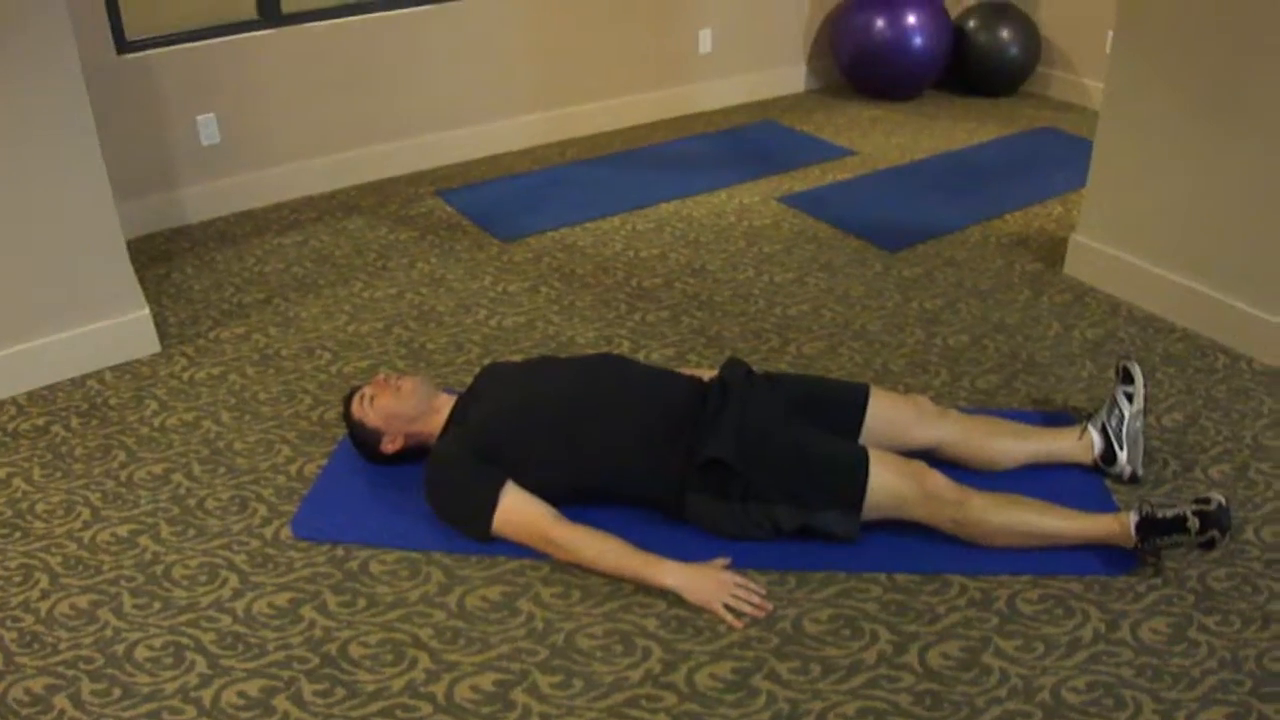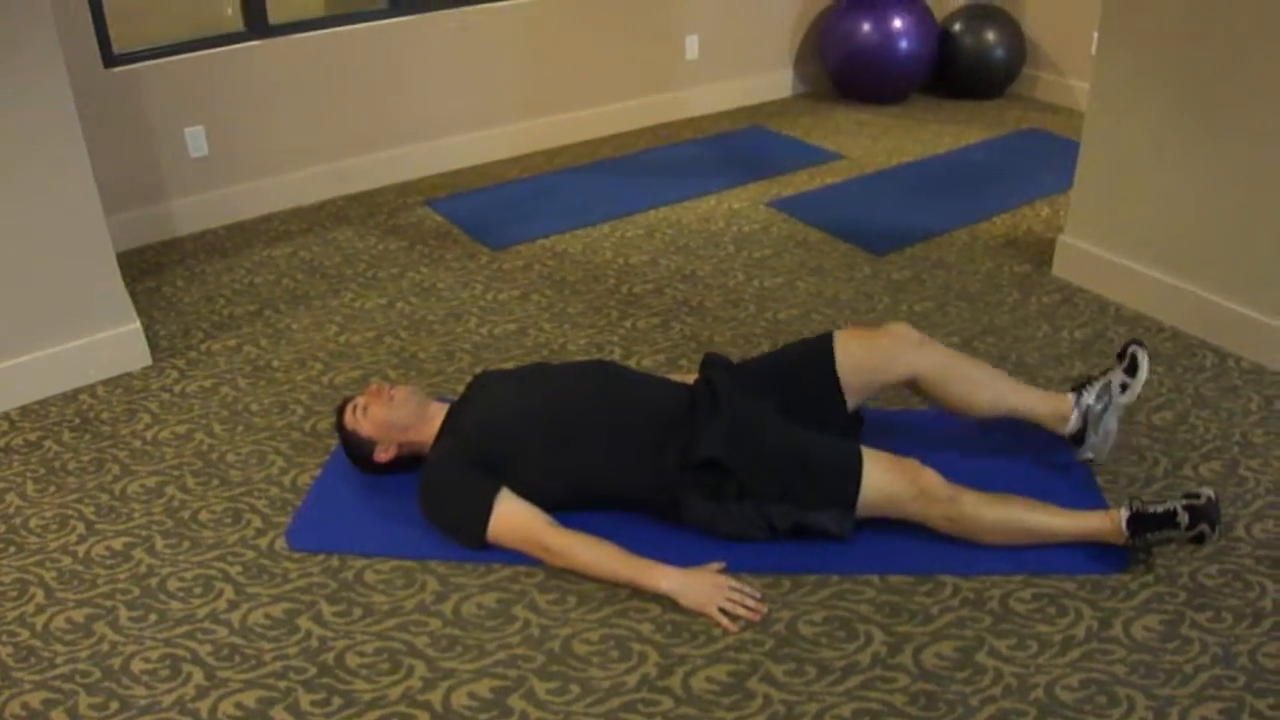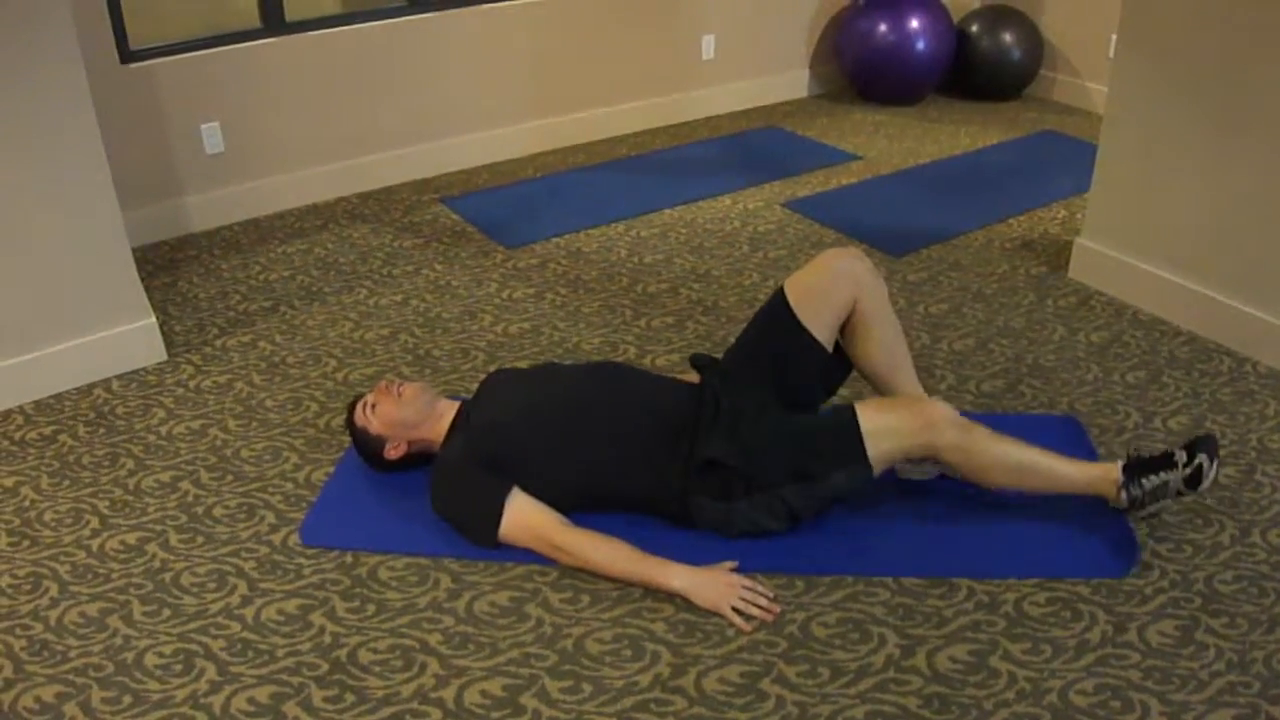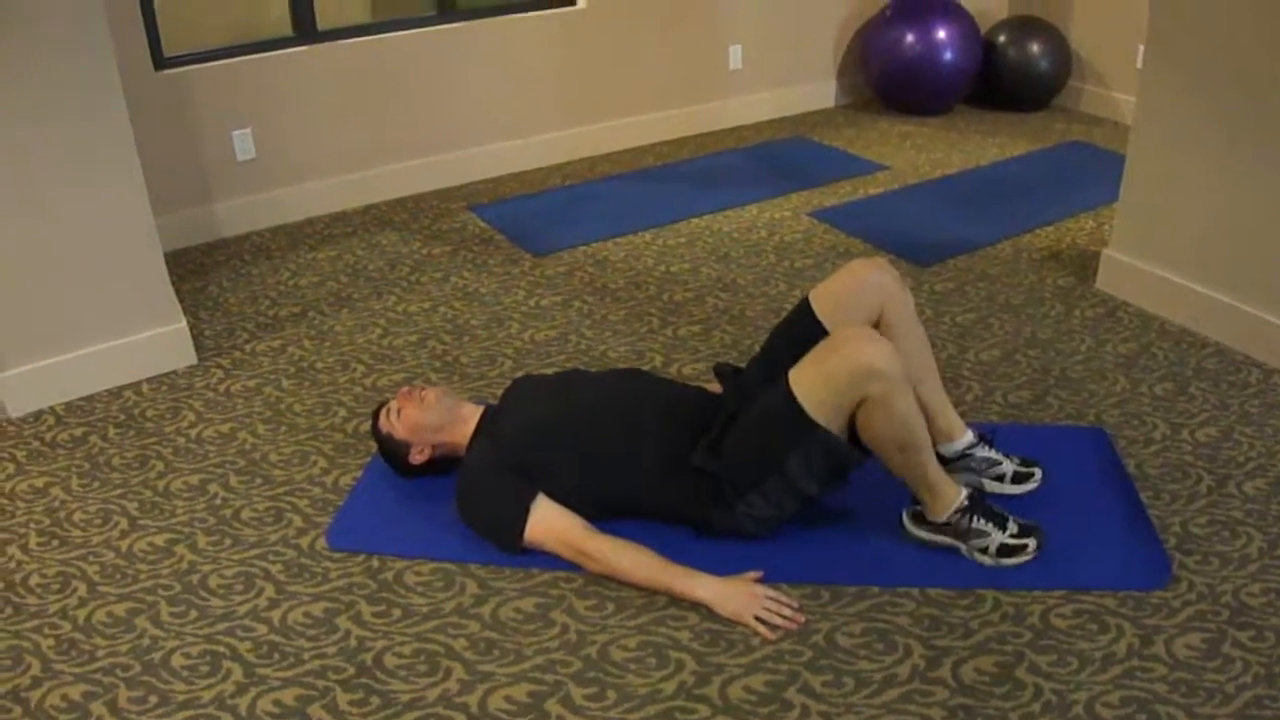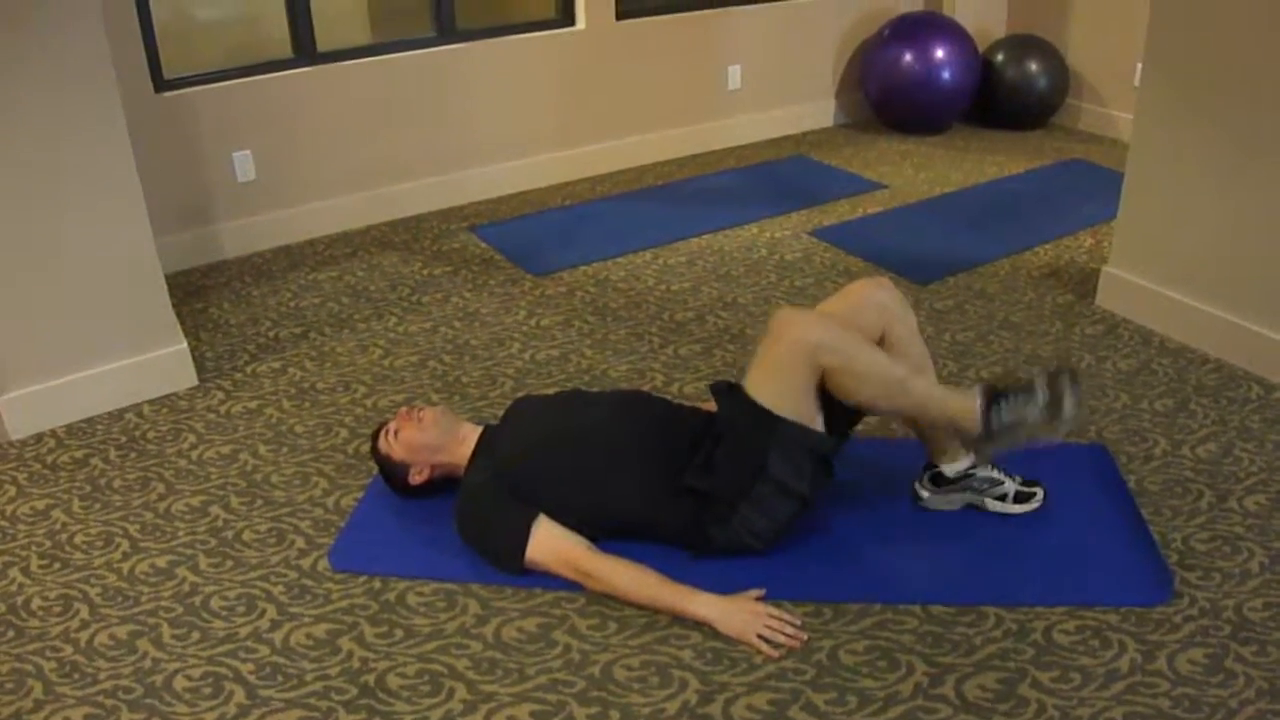
dt=1s
person 1, frame 1
left shoulder: (493, 383)
right shoulder: (456, 472)
right elbow: (553, 532)
left wrist: (691, 371)
right wrist: (679, 576)
left hip: (717, 397)
right hip: (712, 467)
left knee: (920, 418)
right knee: (924, 491)
left ankle: (1095, 443)
right ankle: (1131, 529)
person 1, frame 2
left shoulder: (484, 392)
right shoulder: (449, 482)
right elbow: (549, 539)
left wrist: (685, 381)
right wrist: (672, 581)
left hip: (708, 400)
right hip: (707, 472)
left knee: (899, 344)
right knee: (917, 488)
left ankle: (1073, 415)
right ankle: (1122, 524)
person 1, frame 3
left shoulder: (499, 390)
right shoulder: (459, 479)
right elbow: (557, 538)
left wrist: (696, 380)
right wrist: (684, 580)
left hip: (717, 399)
right hip: (723, 478)
left knee: (845, 268)
right knee: (927, 424)
left ankle: (915, 427)
right ankle: (1115, 483)
person 1, frame 4
left shoulder: (523, 395)
right shoulder: (484, 483)
right elbow: (582, 544)
left wrist: (721, 390)
right wrist: (709, 589)
left hip: (729, 406)
right hip: (733, 486)
left knee: (874, 278)
right knee: (867, 357)
left ankle: (956, 448)
right ankle: (944, 508)
person 1, frame 5
left shoulder: (522, 416)
right shoulder: (483, 505)
right elbow: (586, 565)
left wrist: (720, 404)
right wrist: (714, 608)
left hip: (717, 433)
right hip: (732, 504)
left knee: (875, 298)
right knee: (797, 330)
left ankle: (955, 467)
right ankle: (978, 413)
